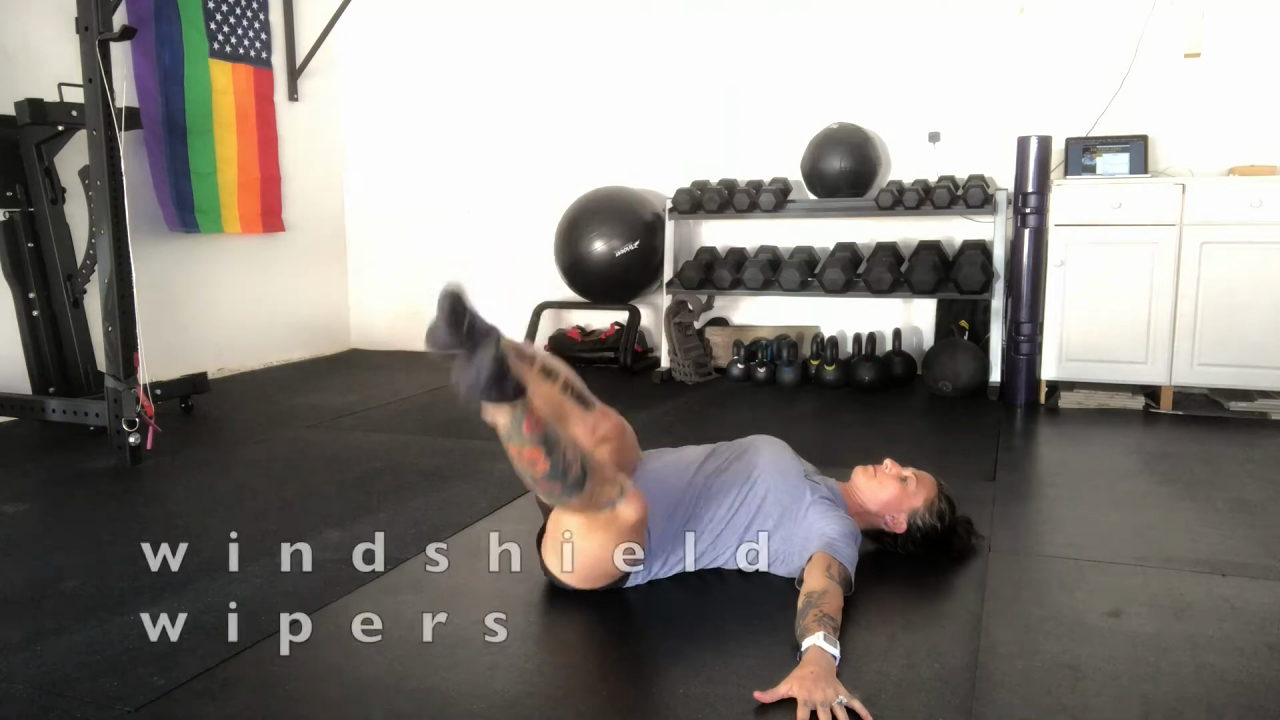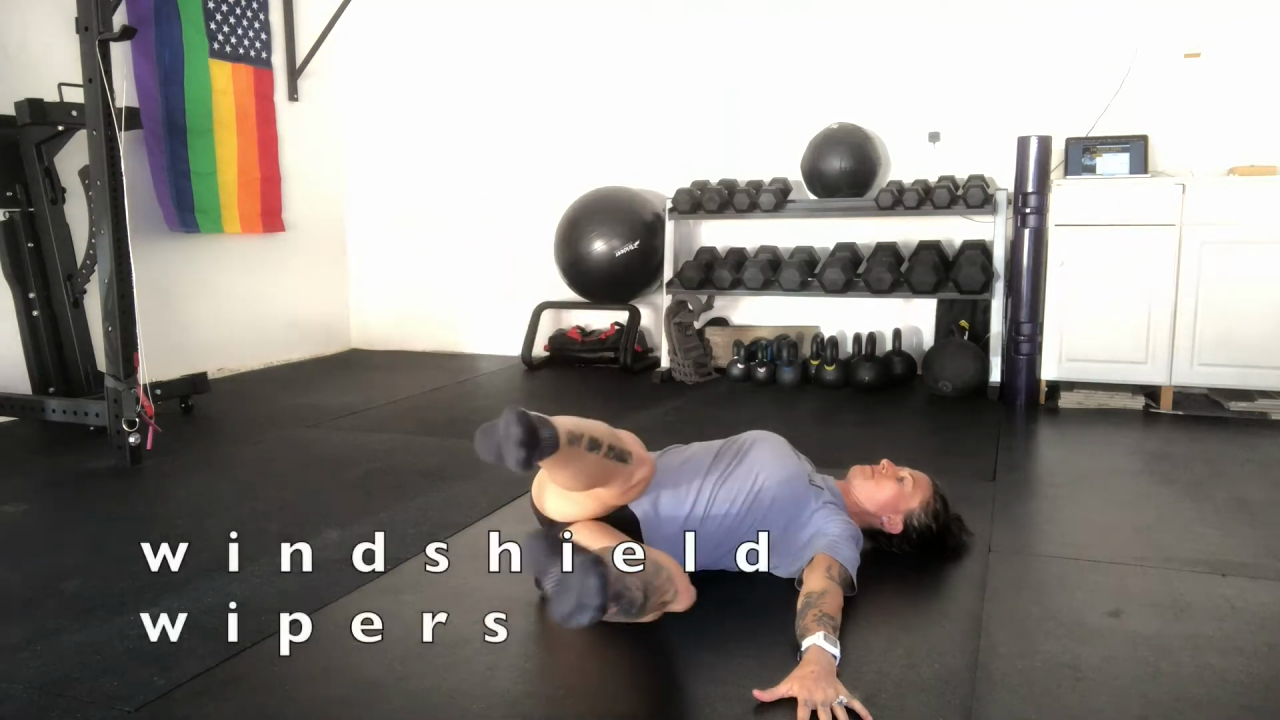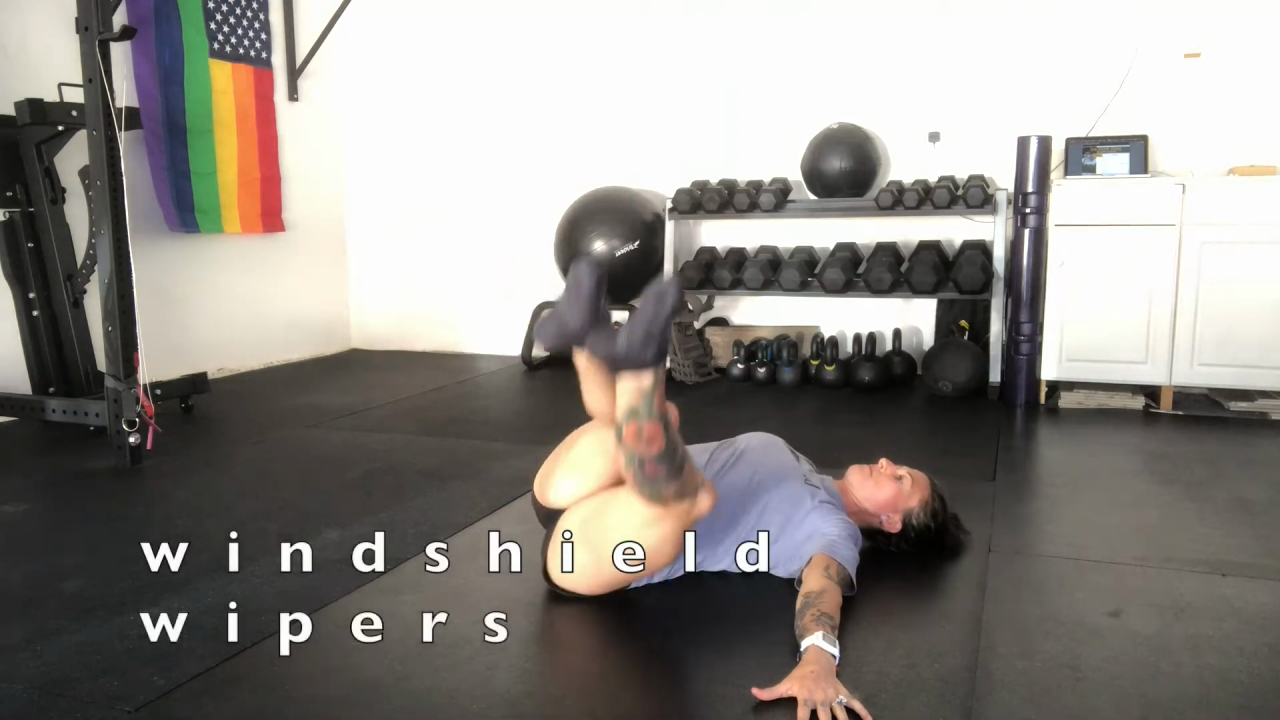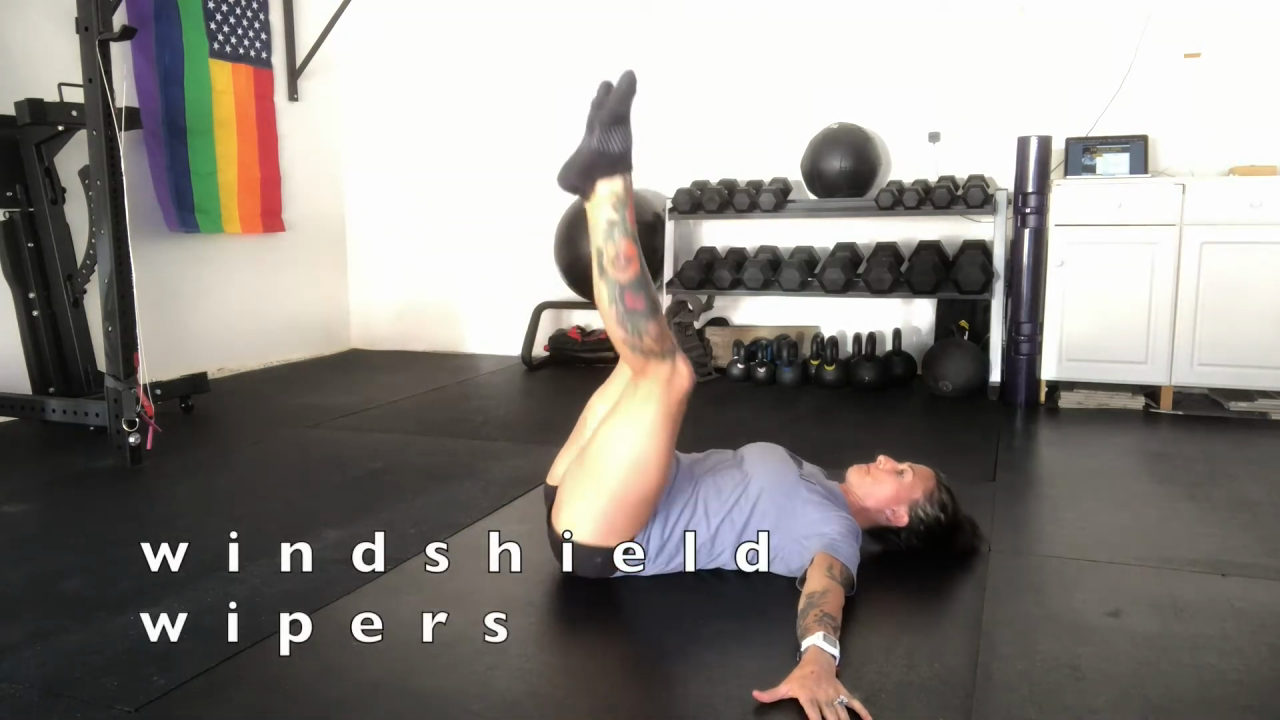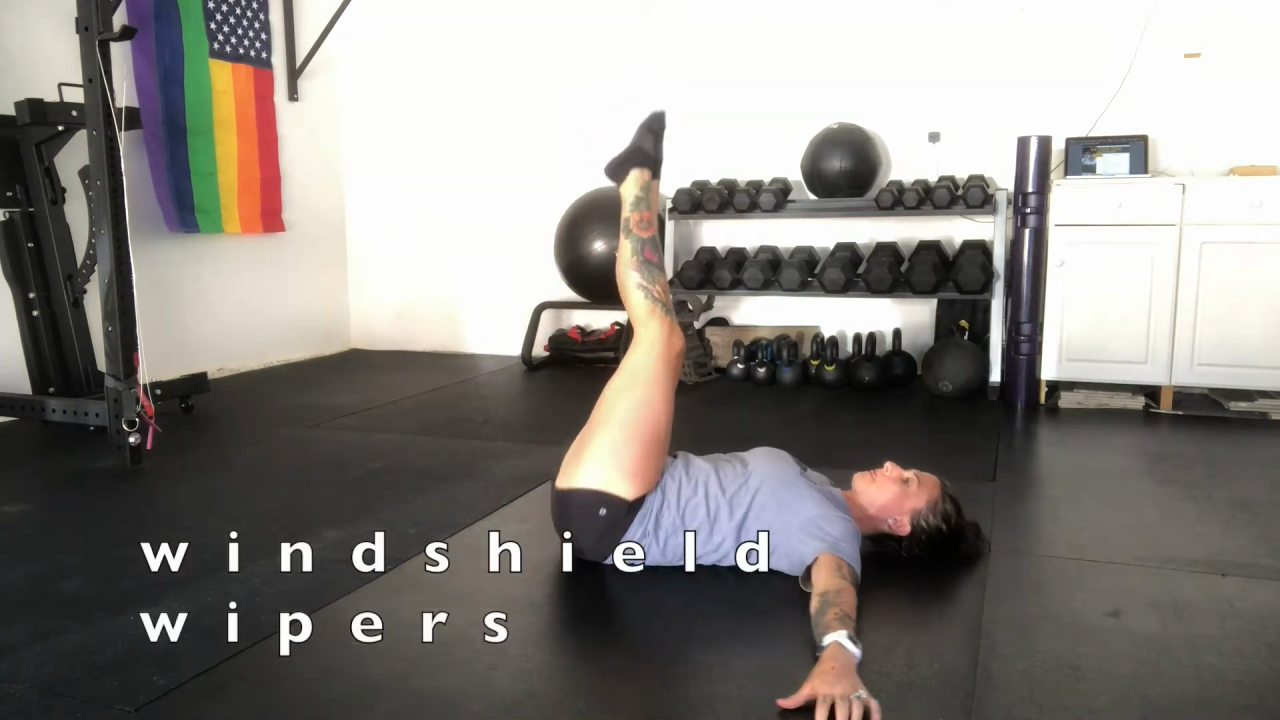
dt=0.5s
person 1, frame 1
left shoulder: (835, 532)
right shoulder: (807, 478)
left elbow: (821, 596)
left wrist: (818, 658)
left knee: (626, 508)
right knee: (601, 428)
left ankle: (500, 397)
right ankle: (481, 345)
person 1, frame 2
left shoulder: (836, 531)
right shoulder: (797, 470)
left elbow: (822, 594)
left wrist: (817, 662)
left hip: (629, 533)
left knee: (669, 586)
right knee: (629, 463)
person 1, frame 3
left shoulder: (833, 534)
right shoulder: (795, 465)
left elbow: (821, 596)
left wrist: (819, 660)
left knee: (689, 493)
right knee: (654, 415)
left ankle: (636, 357)
person 1, frame 4
left shoulder: (834, 531)
right shoulder: (813, 483)
left elbow: (825, 594)
left wrist: (817, 661)
left hip: (591, 537)
right hip: (577, 502)
left knee: (667, 371)
right knee: (648, 354)
left ankle: (609, 175)
person 1, frame 5
left shoulder: (836, 536)
right shoulder: (821, 492)
left elbow: (833, 589)
left wrist: (838, 656)
left hip: (602, 514)
left knee: (660, 333)
